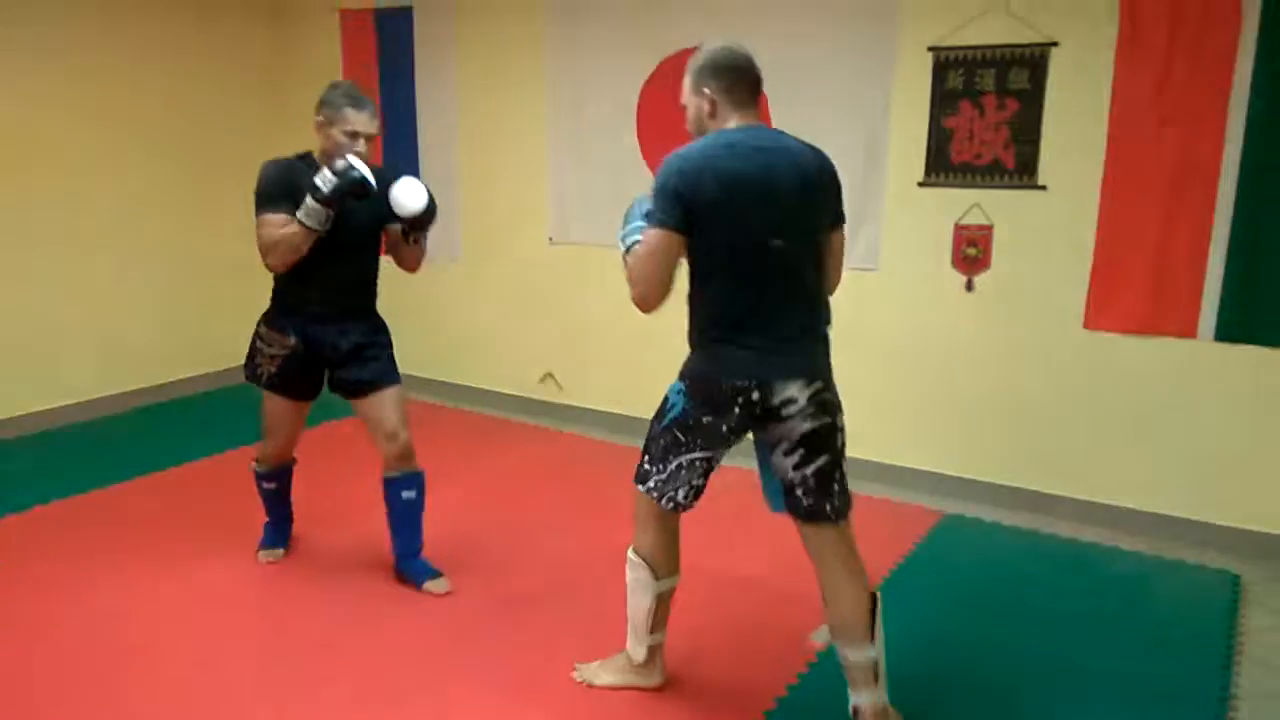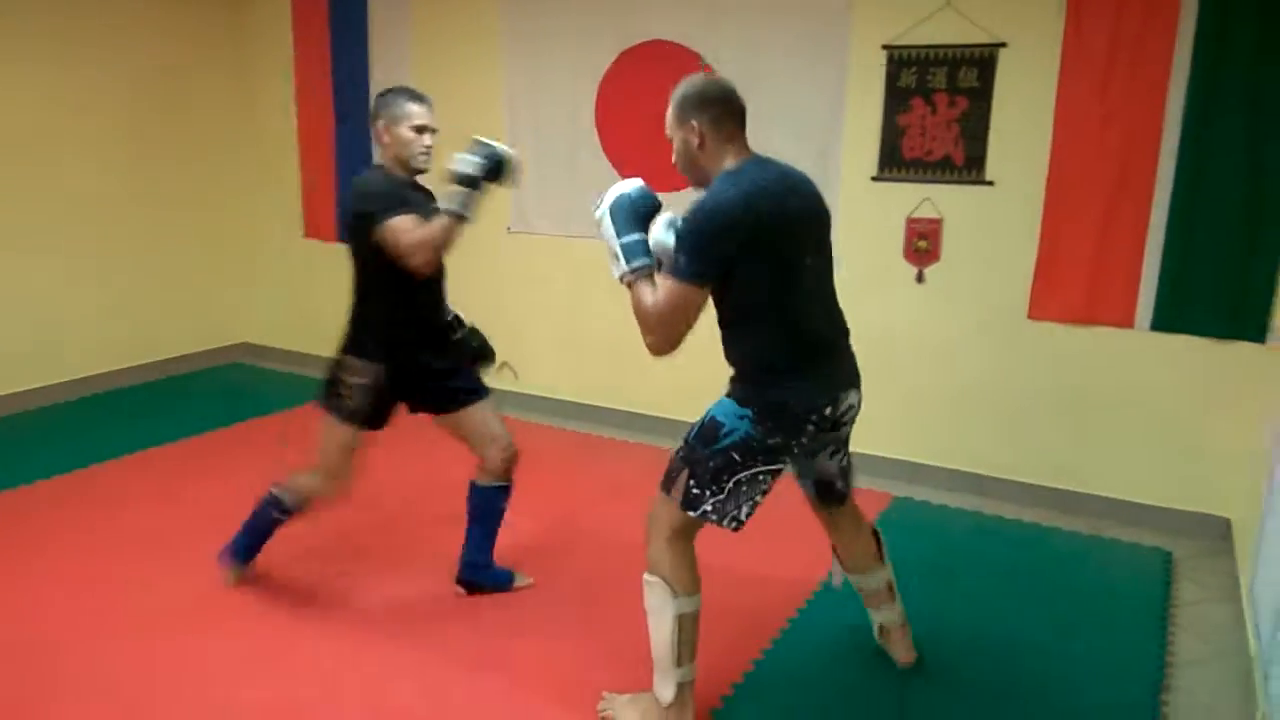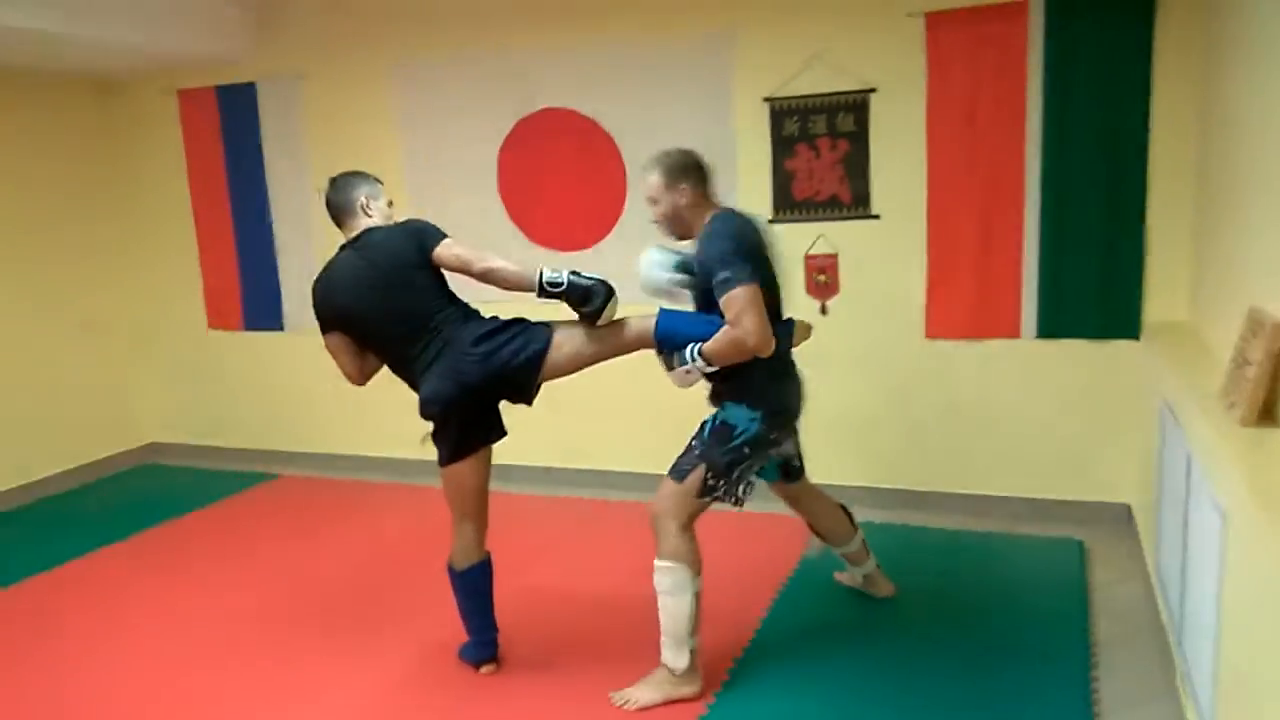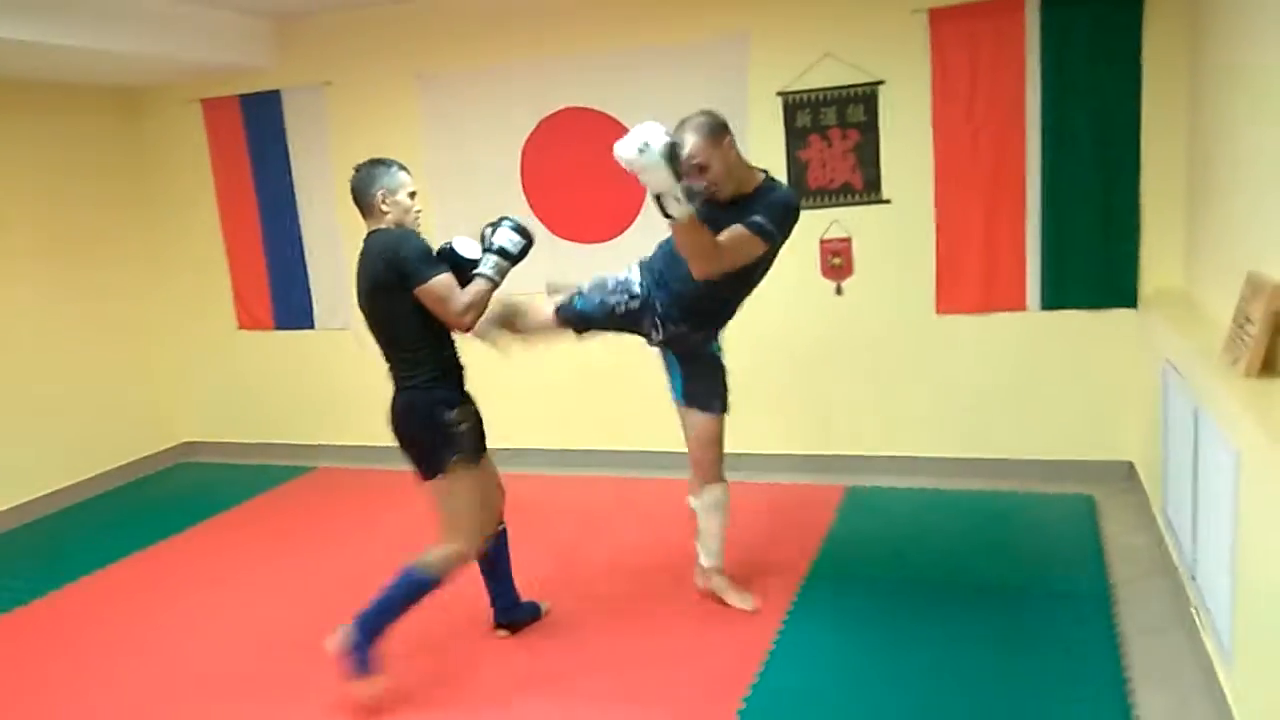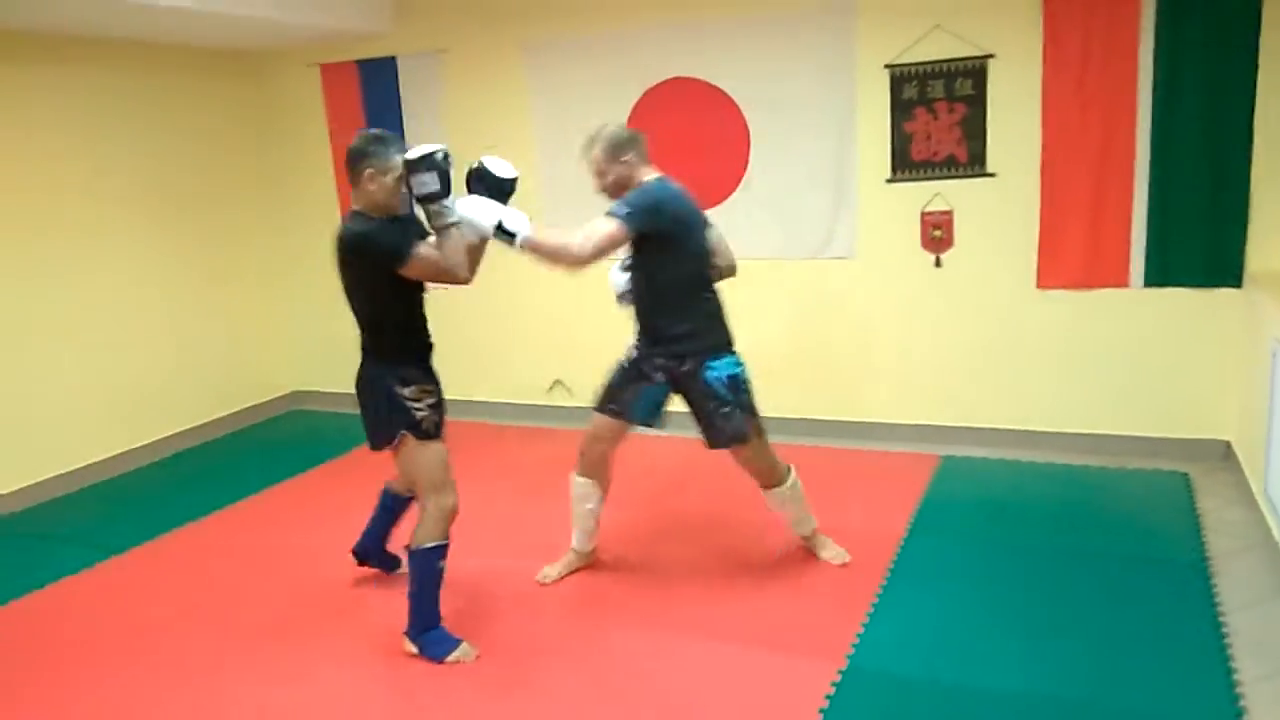
dt=0.7s
person 1, frame 1
left shoulder: (687, 168)
right shoulder: (815, 165)
left elbow: (646, 292)
left wrist: (636, 233)
left hip: (718, 376)
right hip: (802, 374)
left knee: (653, 505)
right knee: (828, 534)
left ankle: (642, 658)
person 1, frame 2
left shoulder: (715, 213)
right shoulder: (795, 187)
left elbow: (660, 335)
left wrist: (626, 245)
right wrist: (679, 248)
left hip: (772, 401)
right hip: (836, 385)
left knee: (665, 524)
right knee: (833, 503)
right ankle: (893, 630)
person 1, frame 3
left shoulder: (718, 245)
right shoulder: (733, 228)
left elbow: (752, 337)
left wrist: (695, 357)
right wrist: (689, 275)
left hip: (752, 402)
right hip: (774, 393)
left knee: (669, 513)
right knee: (793, 487)
left ankle: (678, 670)
right ankle: (868, 574)
person 1, frame 4
left shoulder: (777, 203)
right shoulder: (703, 181)
left elbow: (707, 263)
left wrist: (669, 192)
left hip: (693, 331)
right hip: (646, 288)
left knee: (706, 452)
right knee: (542, 317)
left ankle: (711, 570)
right ankle: (492, 316)
person 1, frame 5
left shoulder: (652, 200)
right shoulder: (660, 197)
left elbow: (579, 253)
right elbow: (724, 264)
left wrist: (510, 229)
left hip: (702, 356)
right hip: (653, 349)
left knee: (755, 457)
right knee: (593, 444)
left ankle: (810, 534)
right ankle: (581, 547)
person 2, frame 1
left shoulder: (377, 184)
right shoulder: (280, 175)
left elbow: (409, 263)
right elbow: (275, 257)
left wrist: (417, 227)
right wrist: (322, 202)
left hip: (359, 328)
right hip: (292, 328)
left knee: (397, 443)
right knee: (277, 447)
left ankle: (409, 559)
right ankle: (278, 526)
person 2, frame 2
left shoulder: (418, 194)
right shoulder: (374, 191)
right elbow: (420, 256)
left wrist: (454, 326)
right wrist: (464, 189)
left hip: (429, 347)
right hip: (374, 357)
left knee: (500, 452)
right knee: (325, 482)
left ankle: (476, 569)
right ankle: (246, 543)
person 2, frame 3
left shoulder: (326, 287)
right shoulder: (407, 235)
left elbow: (358, 372)
right elbow: (480, 265)
right wrist: (561, 283)
left hip: (445, 391)
right hip: (486, 350)
left knee: (467, 525)
right knee: (631, 330)
left ankle: (482, 646)
person 2, frame 4
left shoulder: (382, 254)
right shoulder: (402, 247)
right elbow: (460, 314)
left wrist: (463, 265)
right wrist: (495, 261)
left hip: (434, 398)
right hip: (433, 405)
left knee: (491, 500)
right knee: (465, 542)
left ankle: (509, 609)
right ankle: (361, 636)
person 2, frame 5
left shoulder: (399, 221)
right shoulder: (366, 236)
left elbow: (455, 264)
right elbow: (456, 270)
left wrist: (469, 211)
right wrist: (435, 201)
left hip: (411, 370)
right hip: (394, 379)
left knee: (420, 474)
right knee: (441, 501)
left ankle: (371, 547)
right ankle: (423, 630)
